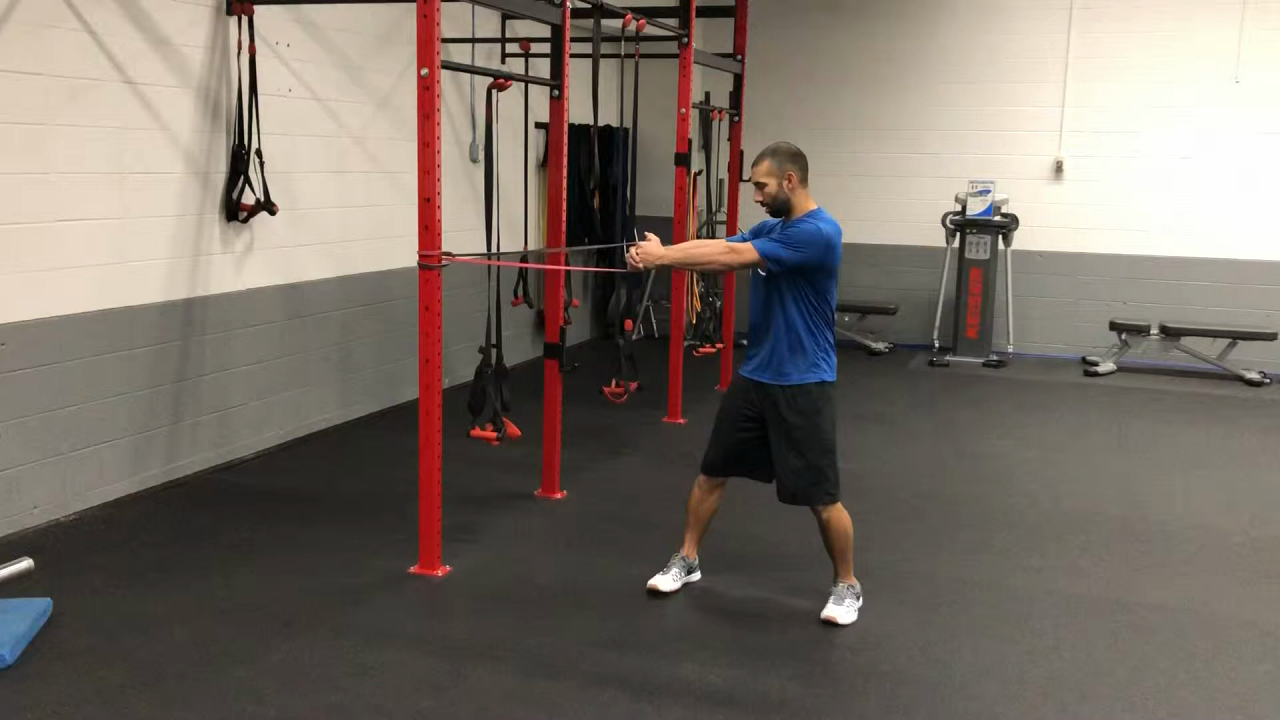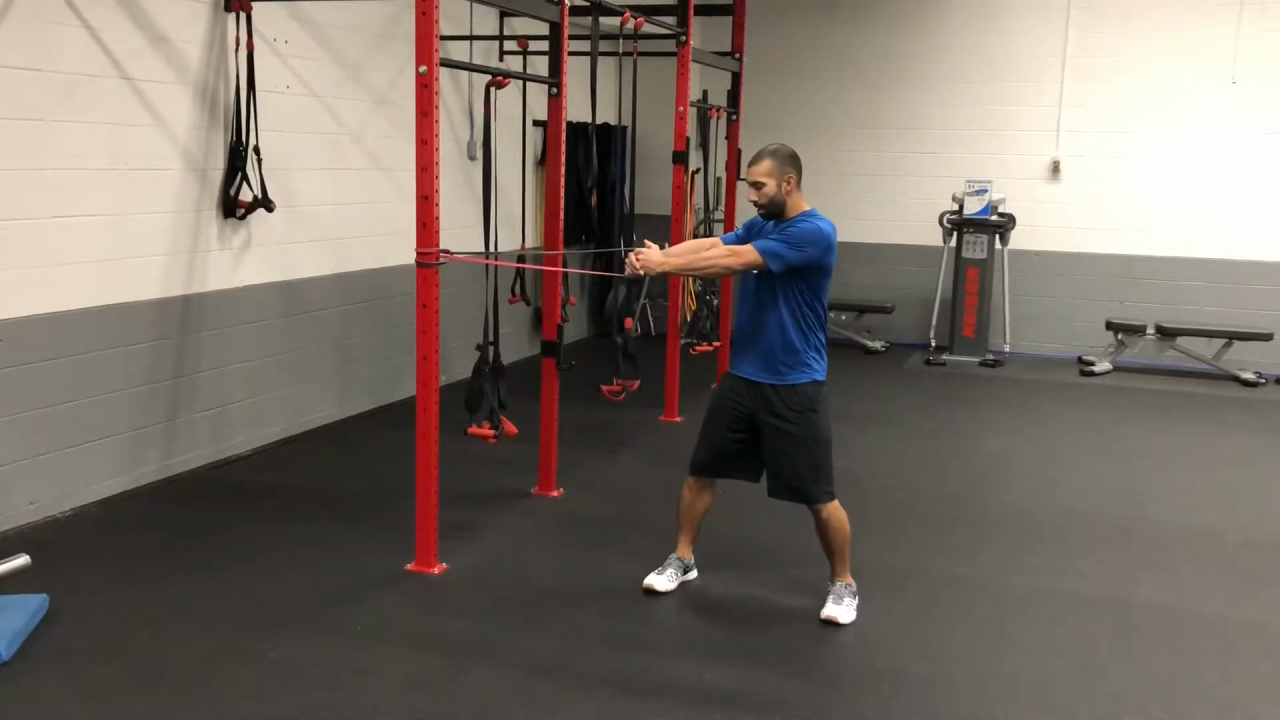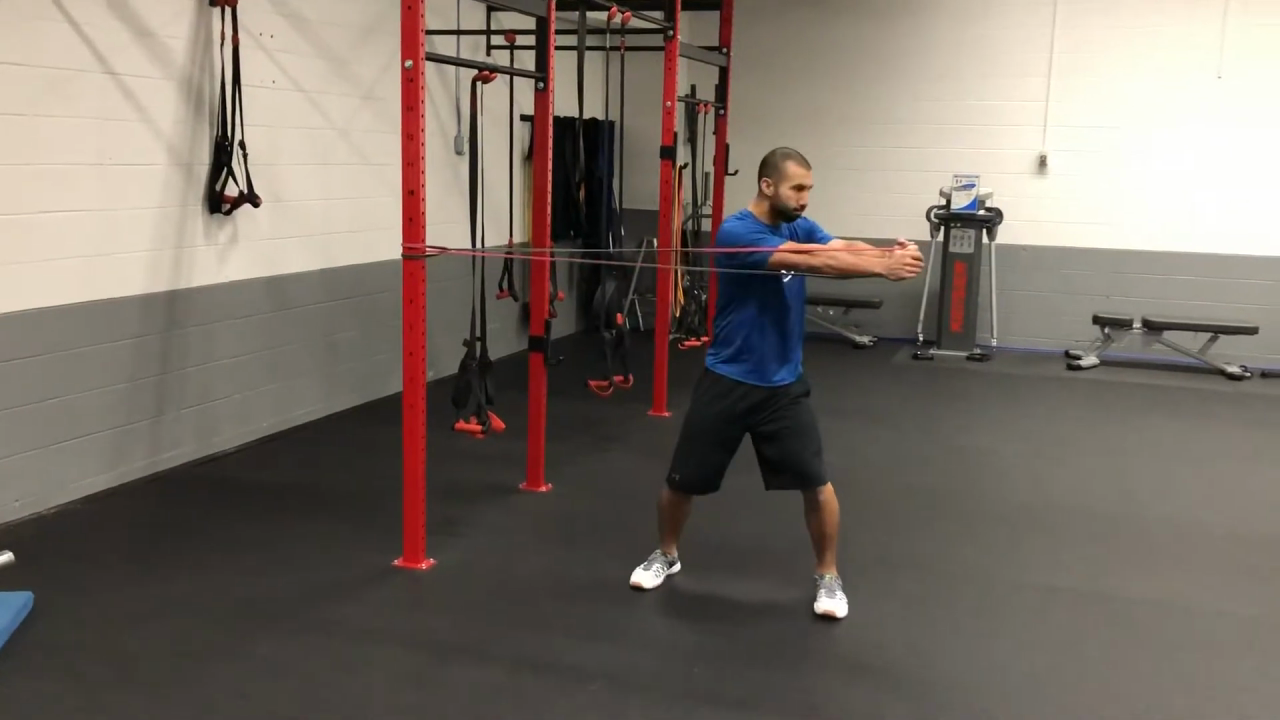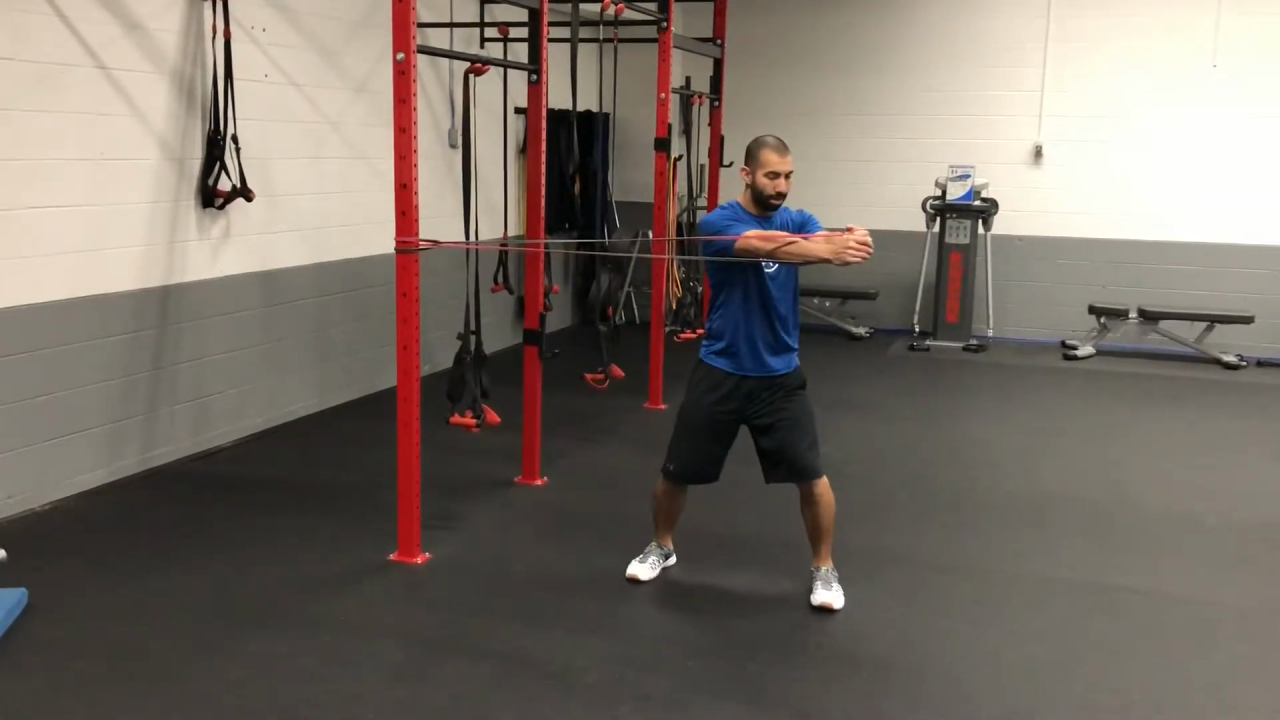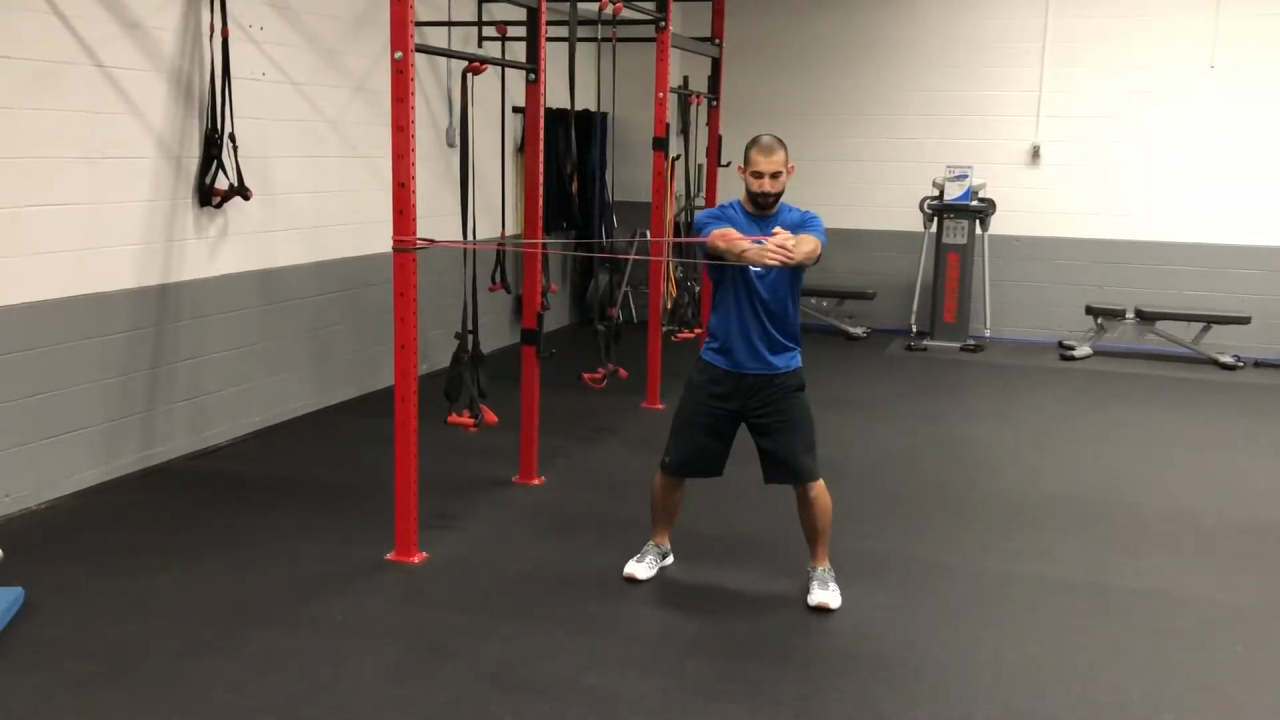
dt=1s
person 1, frame 1
left shoulder: (818, 233)
right shoulder: (772, 228)
left elbow: (734, 258)
right elbow: (720, 244)
left wrist: (663, 257)
right wrist: (661, 251)
left hip: (803, 385)
right hip: (754, 376)
left knee: (822, 499)
right knee: (712, 473)
left ankle: (847, 585)
right ankle: (686, 560)
person 1, frame 2
left shoulder: (814, 233)
right shoulder: (760, 226)
left elbow: (735, 261)
right elbow: (710, 245)
left wrist: (663, 265)
right wrist: (658, 255)
left hip: (794, 386)
right hip: (741, 377)
left knee: (819, 497)
right knee: (701, 472)
left ankle: (843, 583)
right ankle: (682, 559)
person 1, frame 3
left shoulder: (800, 227)
right shoulder: (736, 233)
left elbow: (843, 248)
right elbow: (808, 262)
left wrist: (890, 253)
right wrist: (882, 267)
left hip: (785, 384)
right hip: (727, 381)
left knee: (816, 484)
right knee: (683, 482)
left ankle: (828, 576)
right ankle: (666, 555)
person 1, frame 4
left shoulder: (797, 220)
right shoulder: (719, 223)
left elbow: (819, 239)
right elbow: (768, 246)
left wrist: (847, 241)
right wrist: (829, 253)
left hip: (780, 374)
right hip: (720, 372)
left knee: (812, 477)
right knee: (676, 472)
left ankle: (824, 568)
right ankle: (661, 547)
person 1, frame 5
left shoulder: (804, 222)
right shoulder: (715, 219)
left elbow: (810, 249)
right elbow: (727, 243)
left wrist: (791, 251)
right wrist: (753, 251)
left hip: (779, 374)
right hip: (717, 369)
left knee: (807, 479)
right knee: (673, 467)
left ankle: (820, 568)
right ankle: (658, 546)
